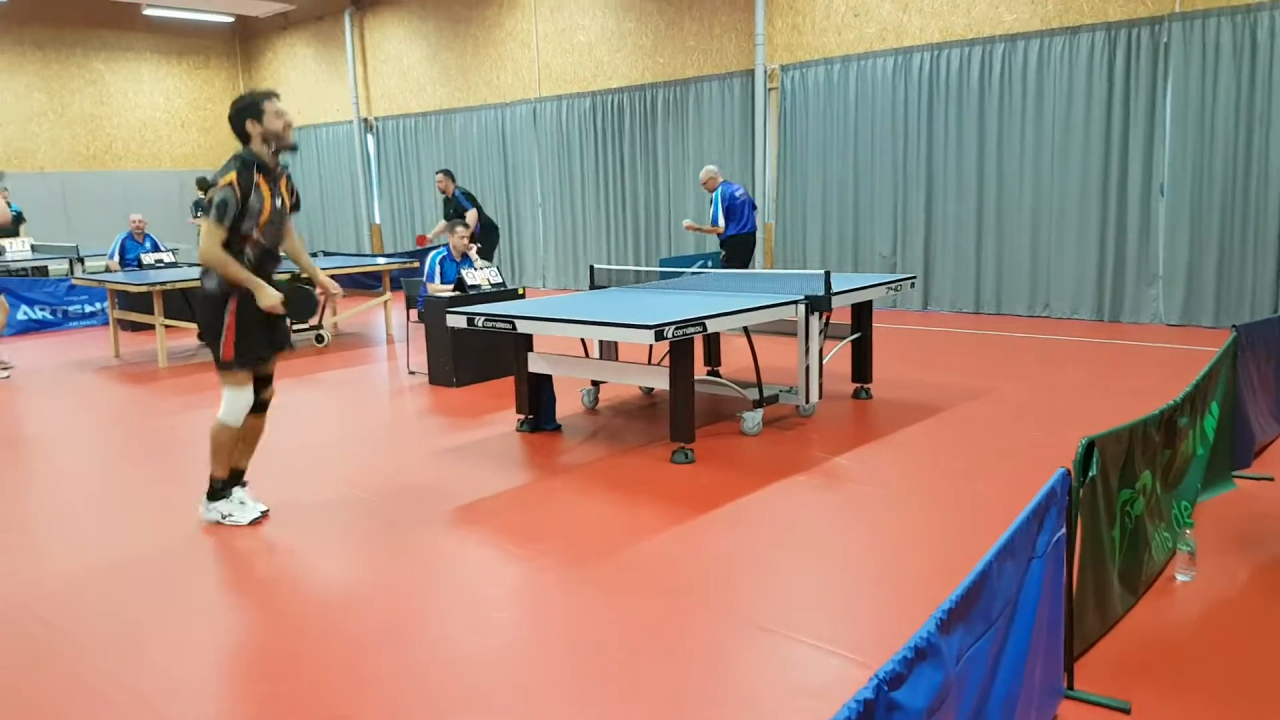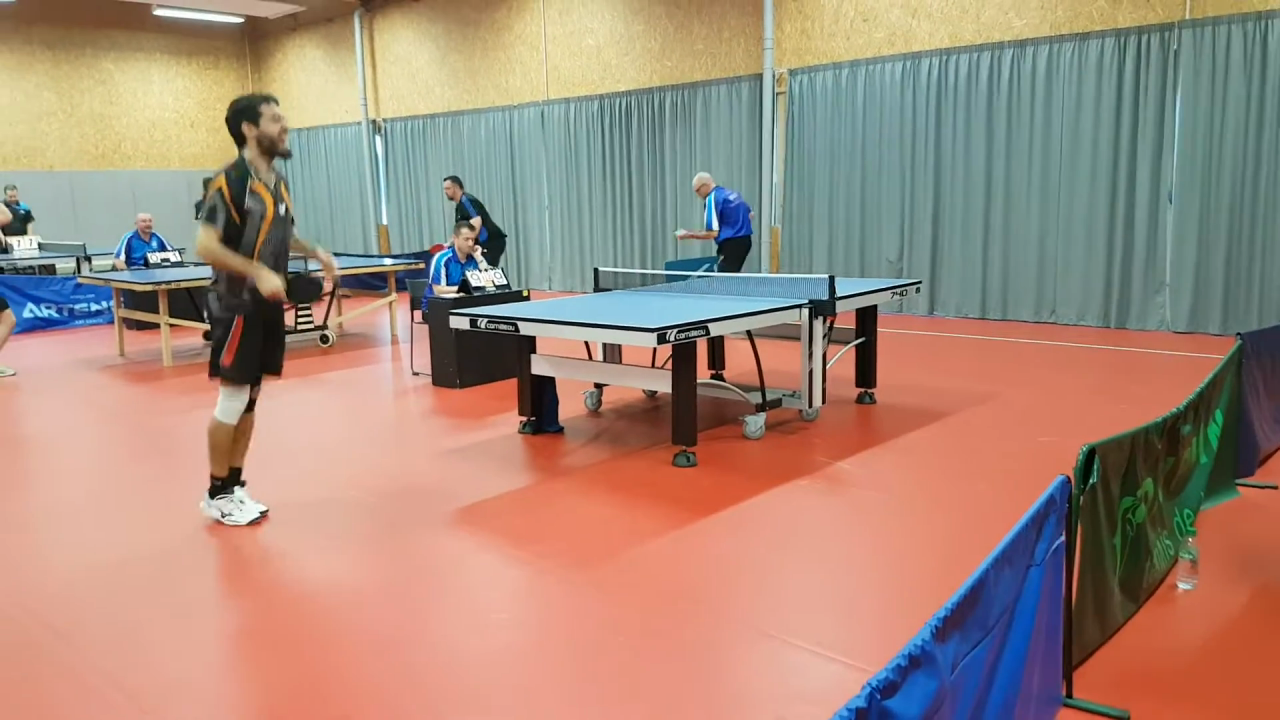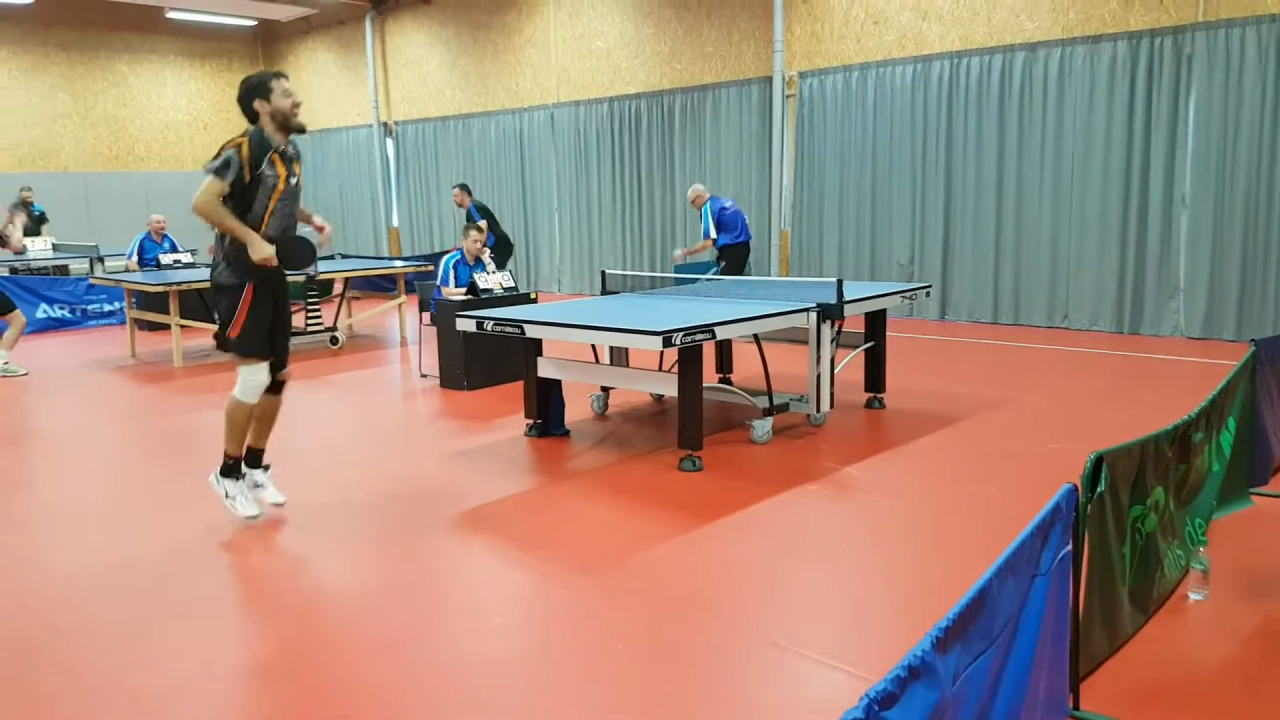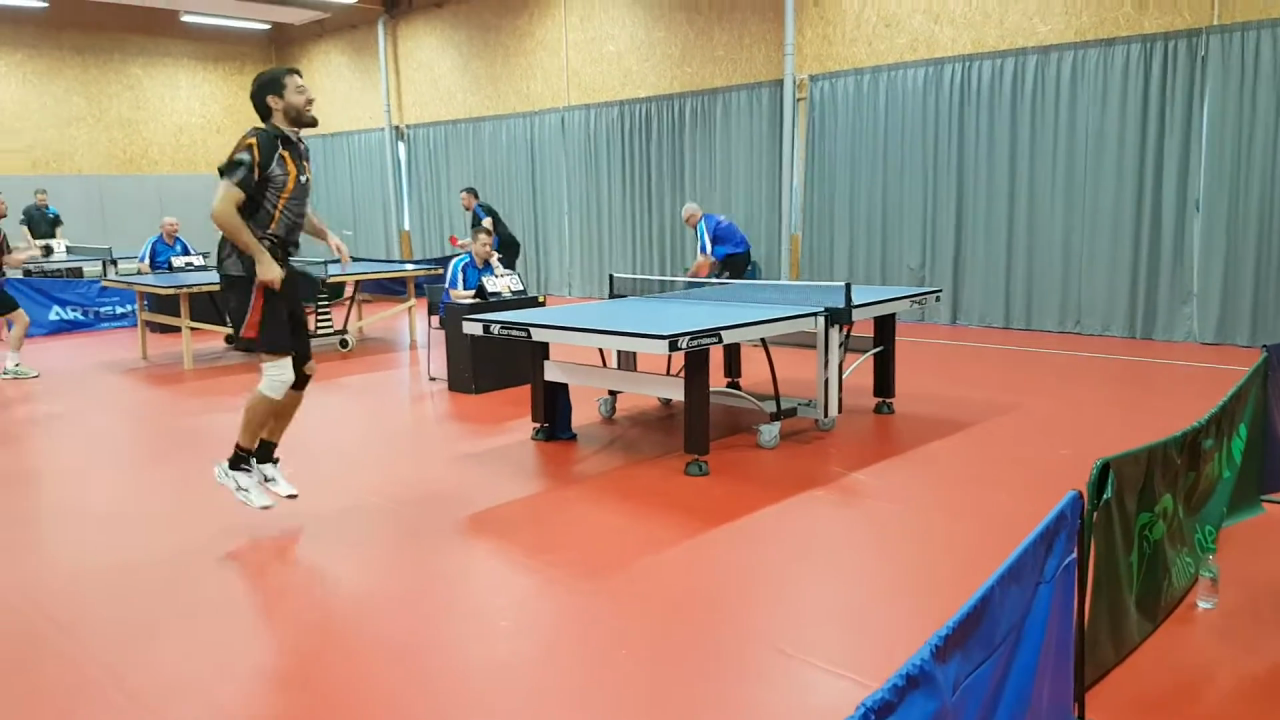
dt=0.1s
person 1, frame 1
left shoulder: (282, 176)
right shoulder: (236, 177)
right elbow: (209, 248)
left wrist: (315, 274)
right wrist: (257, 287)
left hip: (266, 297)
right hip: (231, 297)
left knee: (261, 399)
right knee: (238, 398)
left ankle: (236, 486)
right ankle: (217, 498)
person 1, frame 2
left shoulder: (277, 180)
right shoulder: (231, 182)
right elbow: (205, 246)
left wrist: (314, 251)
right wrist: (257, 273)
left hip: (268, 301)
right hip: (240, 305)
left knee: (249, 399)
right knee: (233, 401)
left ankle: (234, 485)
right ankle: (218, 493)
person 1, frame 3
left shoulder: (289, 151)
right shoulder: (246, 148)
right elbow: (203, 201)
left wrist: (310, 217)
right wrist: (251, 240)
left hip: (268, 277)
right hip: (241, 279)
left knee: (277, 378)
right knee: (255, 379)
left ankle: (254, 466)
right ankle: (229, 472)
person 1, frame 4
left shoulder: (298, 148)
right shoulder: (256, 146)
right elbow: (221, 211)
left wrist: (324, 233)
right wrist: (261, 258)
left hip: (280, 272)
right hip: (252, 275)
left knee: (303, 371)
right knee: (280, 375)
left ankle: (265, 459)
right ankle: (238, 464)
